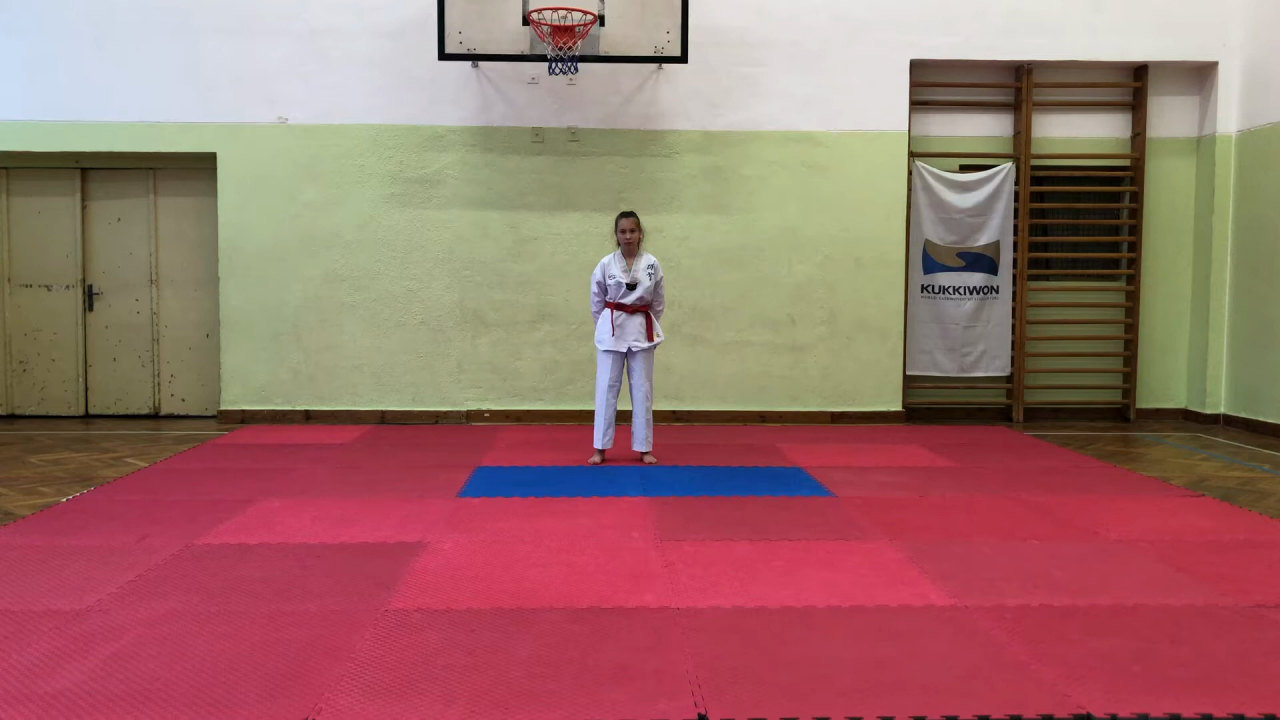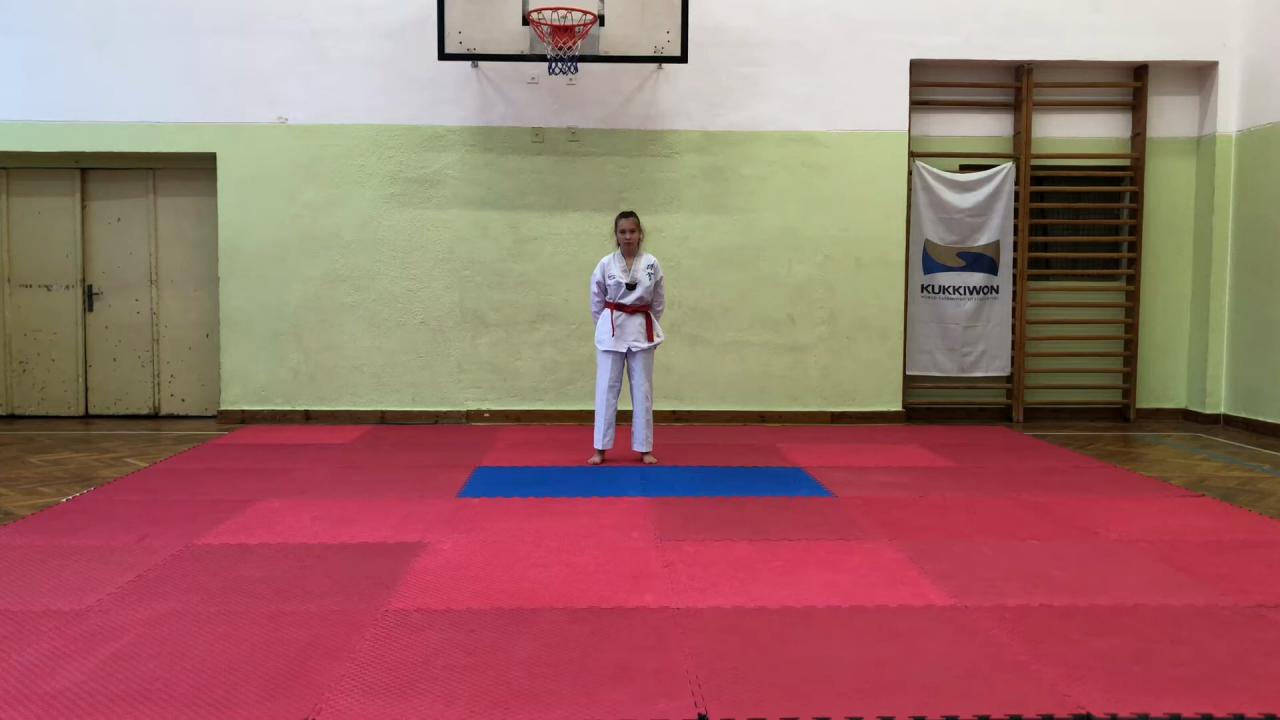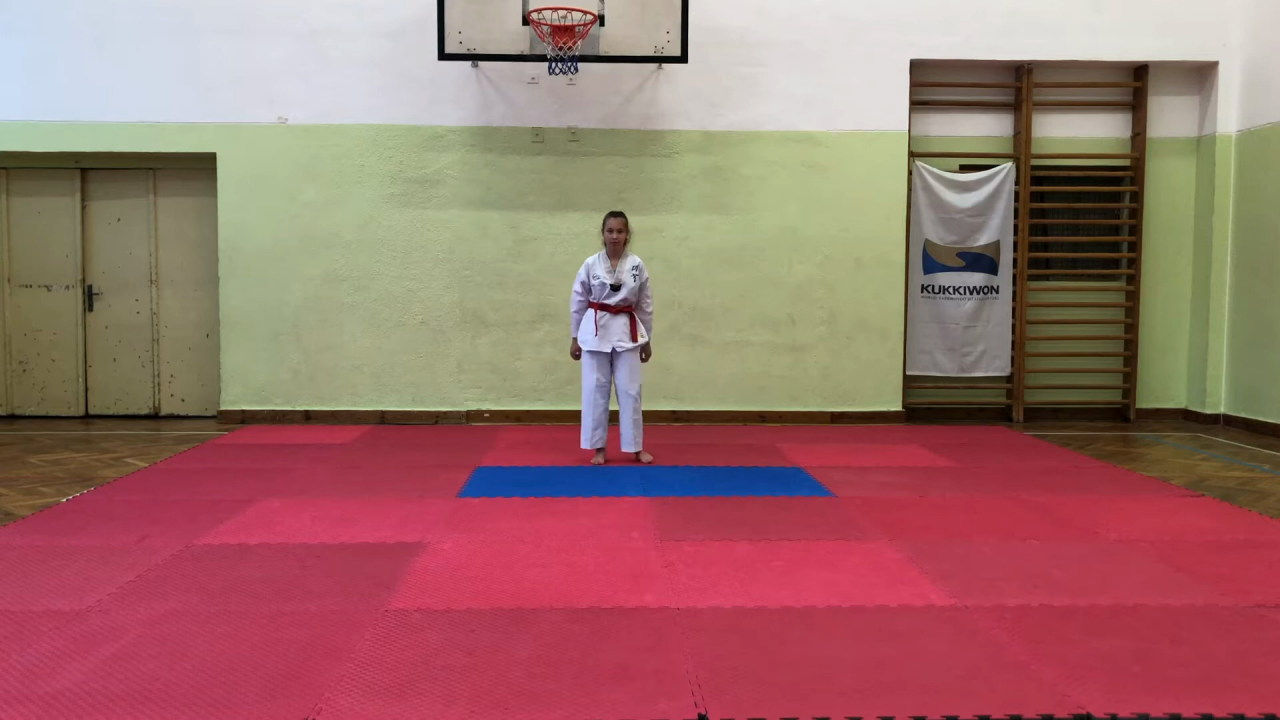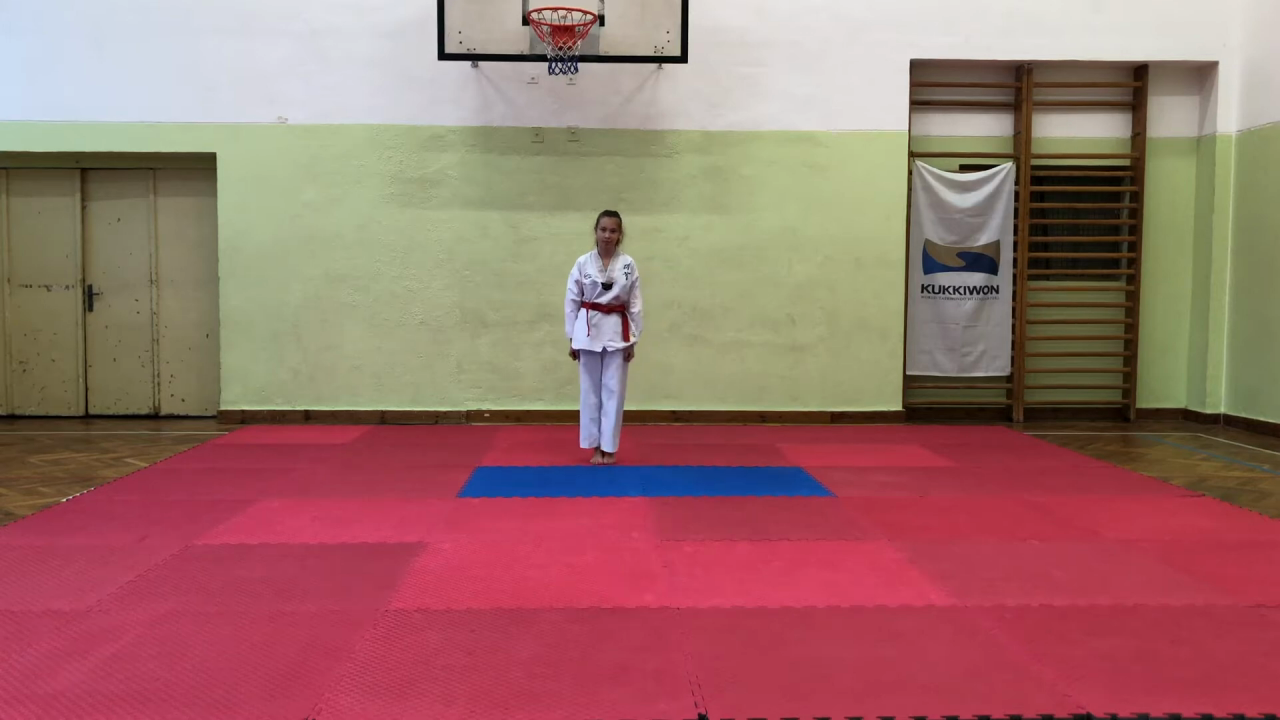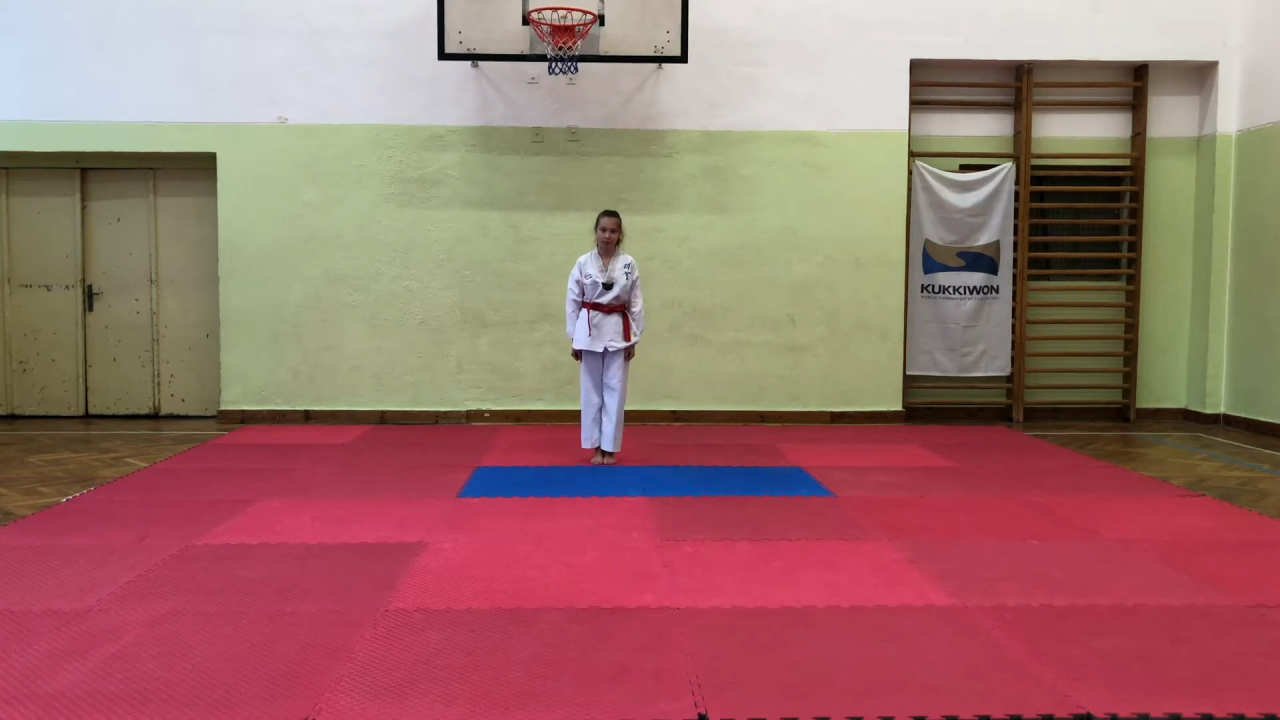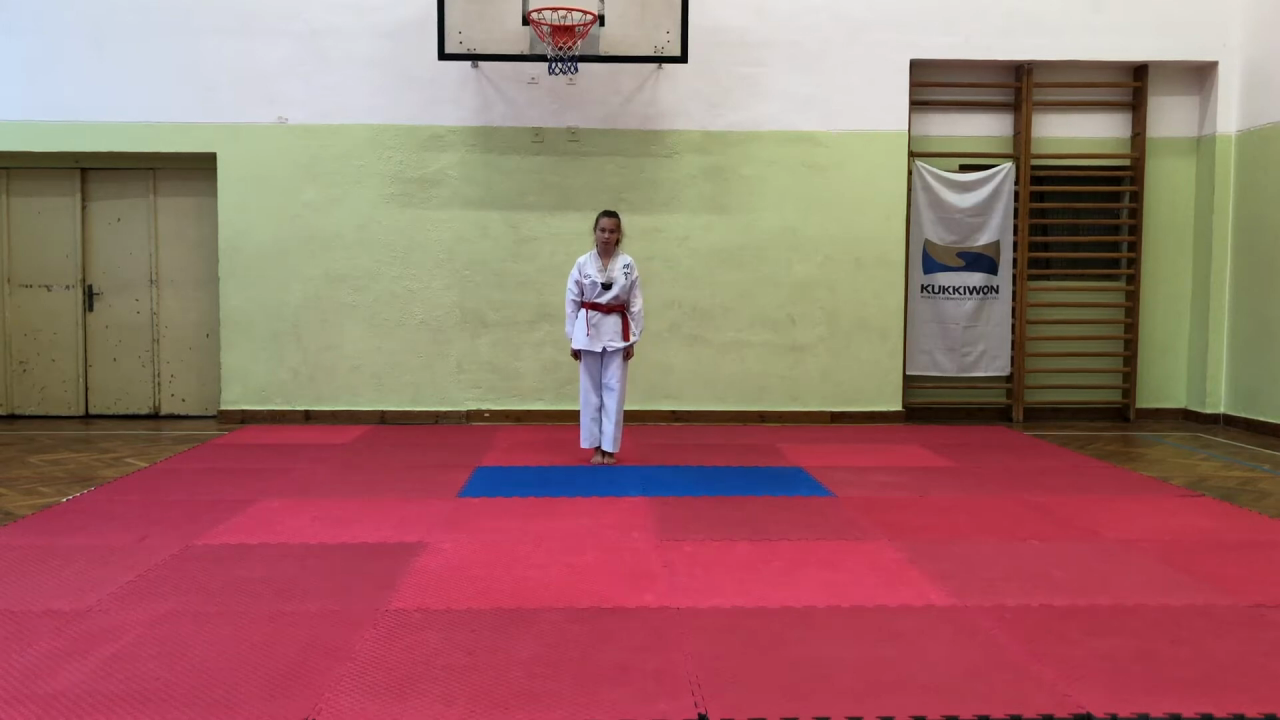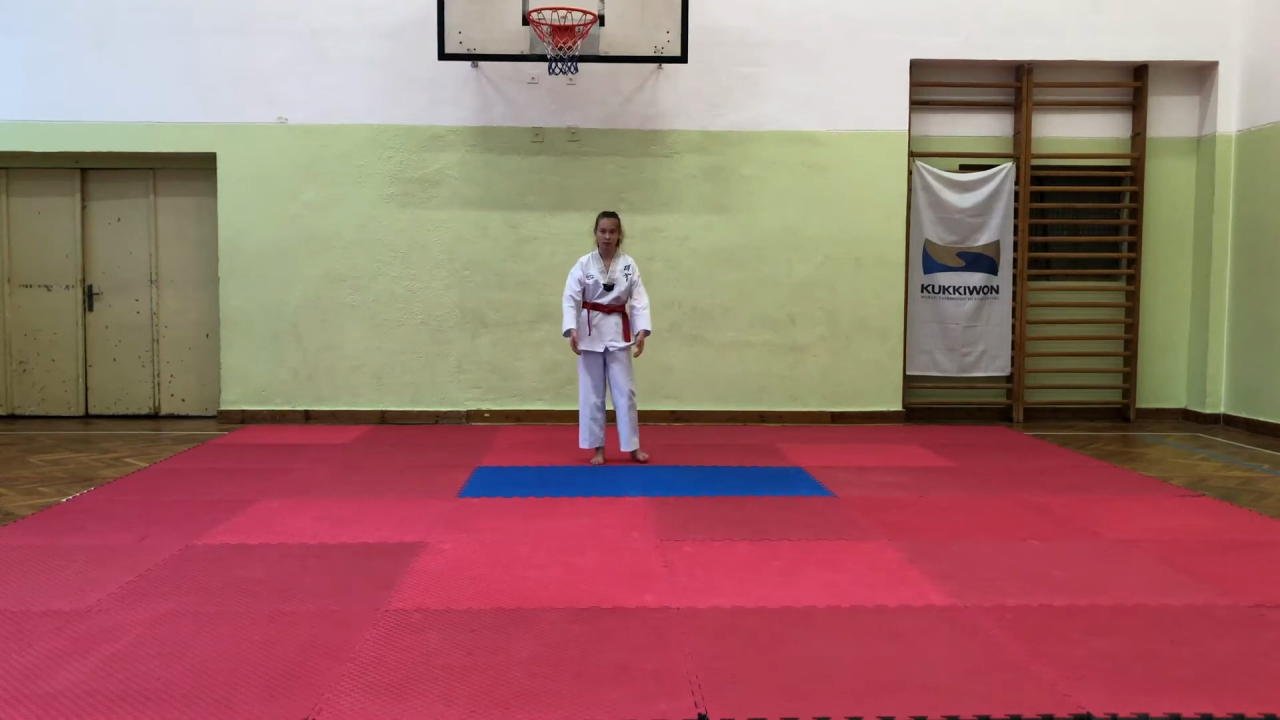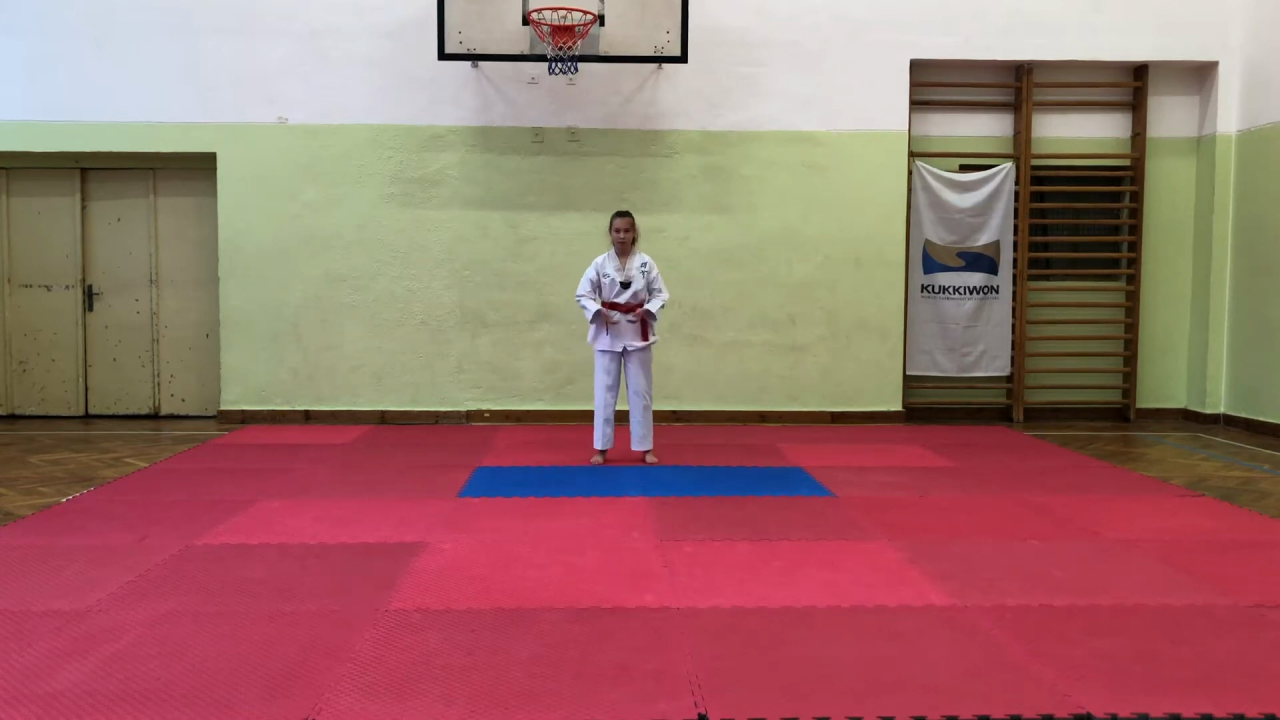
dt=0.5s
person 1, frame 1
left shoulder: (652, 264)
right shoulder: (606, 264)
left elbow: (658, 302)
right elbow: (597, 302)
left wrist: (649, 329)
right wrist: (607, 328)
left hip: (641, 330)
right hip: (612, 329)
left knee: (642, 388)
right knee: (607, 387)
left ankle: (644, 447)
right ankle: (600, 447)
person 1, frame 2
left shoulder: (652, 264)
right shoulder: (606, 264)
left elbow: (658, 303)
right elbow: (597, 302)
left wrist: (648, 329)
right wrist: (607, 327)
left hip: (641, 330)
right hip: (612, 329)
left knee: (642, 389)
right knee: (607, 387)
left ankle: (644, 448)
right ankle: (601, 448)
person 1, frame 3
left shoulder: (637, 265)
right shoulder: (591, 264)
left elbow: (645, 305)
right elbow: (578, 302)
left wrist: (646, 340)
right wrist: (574, 337)
left hip: (626, 330)
right hip: (595, 330)
left knee: (631, 389)
right knee: (595, 389)
left ankle: (636, 447)
right ankle: (599, 448)
person 1, frame 4
left shoulder: (628, 264)
right shoulder: (583, 263)
left elbow: (635, 304)
right elbow: (572, 302)
left wrist: (633, 341)
right wrist: (572, 338)
left hip: (617, 331)
right hip: (589, 330)
left knee: (614, 390)
right knee: (591, 389)
left ankle: (609, 448)
right ankle: (596, 446)
person 1, frame 5
left shoulder: (628, 264)
right shoulder: (583, 263)
left elbow: (635, 304)
right elbow: (573, 302)
left wrist: (633, 339)
right wrist: (574, 338)
left hip: (618, 331)
right hip: (590, 330)
left knee: (615, 389)
right knee: (592, 390)
left ankle: (609, 448)
right ankle: (596, 447)
person 1, frame 6
left shoulder: (627, 264)
right shoulder: (582, 263)
left elbow: (635, 304)
right elbow: (572, 302)
left wrist: (632, 340)
right wrist: (573, 339)
left hip: (616, 331)
right hip: (589, 330)
left knee: (614, 389)
right knee: (591, 390)
left ankle: (609, 448)
right ankle: (596, 446)
person 1, frame 7
left shoulder: (628, 264)
right shoulder: (584, 264)
left elbow: (640, 299)
right elbow: (570, 299)
left wrist: (642, 331)
right wrist: (571, 330)
left hip: (619, 331)
right hip: (589, 331)
left knee: (624, 389)
right knee: (592, 391)
left ankle: (632, 447)
right ankle: (597, 447)
person 1, frame 8
left shoulder: (646, 263)
right shoulder: (600, 263)
left elbow: (661, 294)
right elbow: (583, 295)
left wrist: (646, 312)
right wrist: (600, 313)
left hip: (638, 332)
right hip: (607, 332)
left knee: (640, 390)
right knee: (605, 390)
left ankle: (646, 447)
right ankle: (602, 447)
